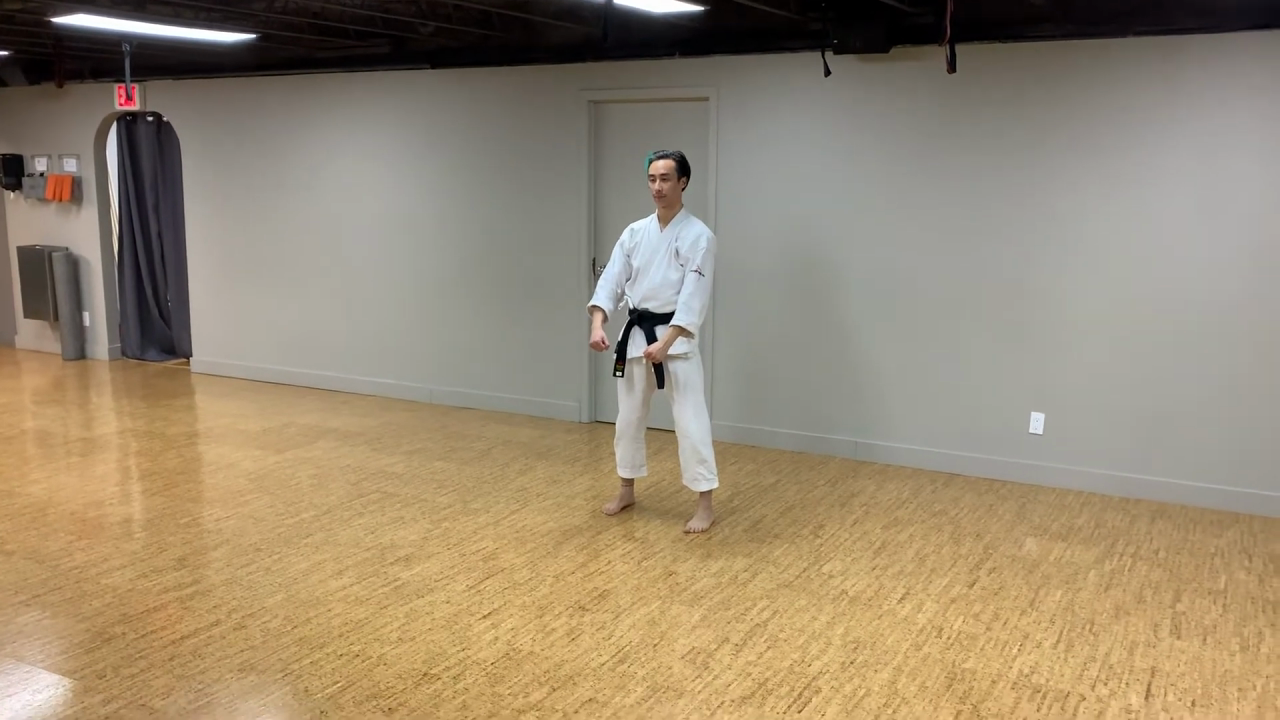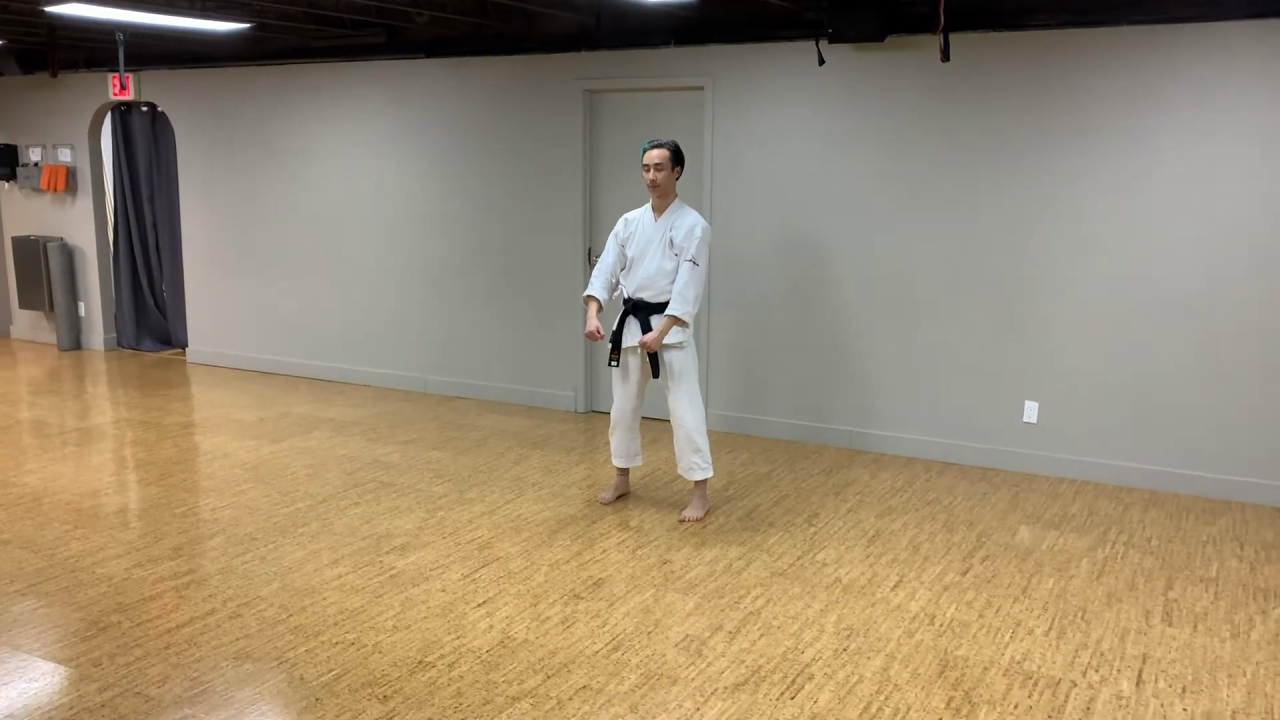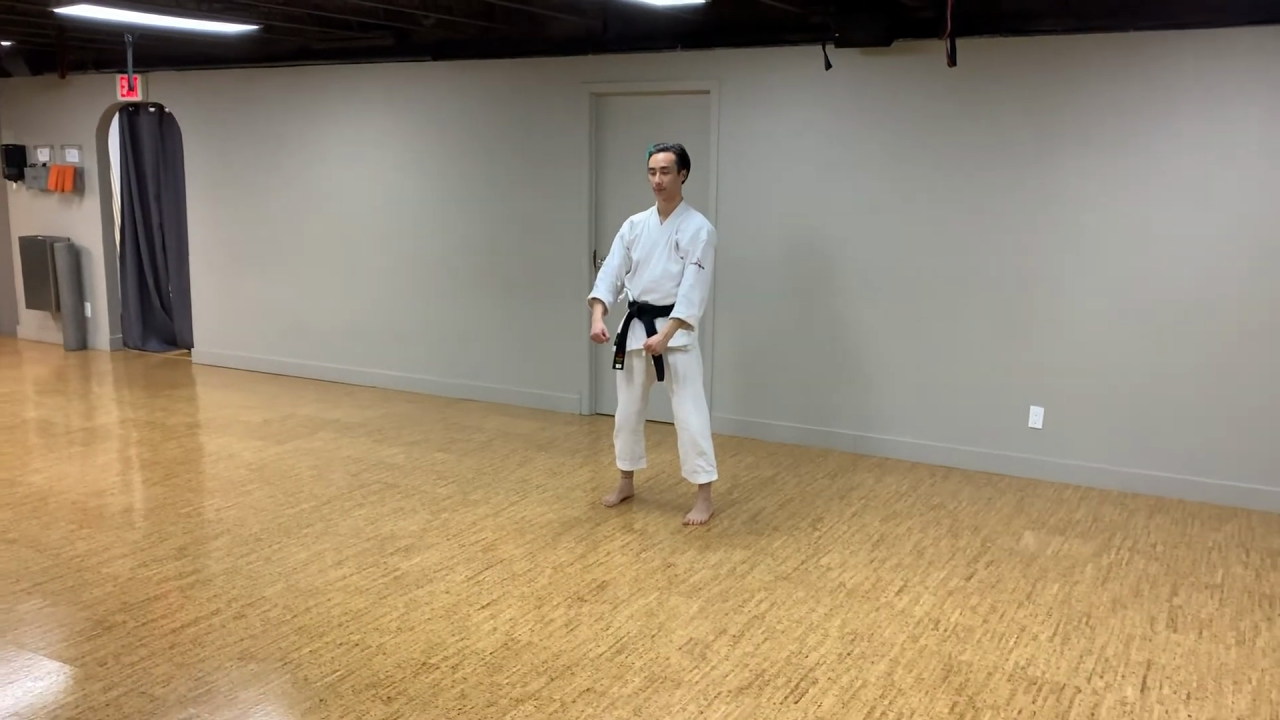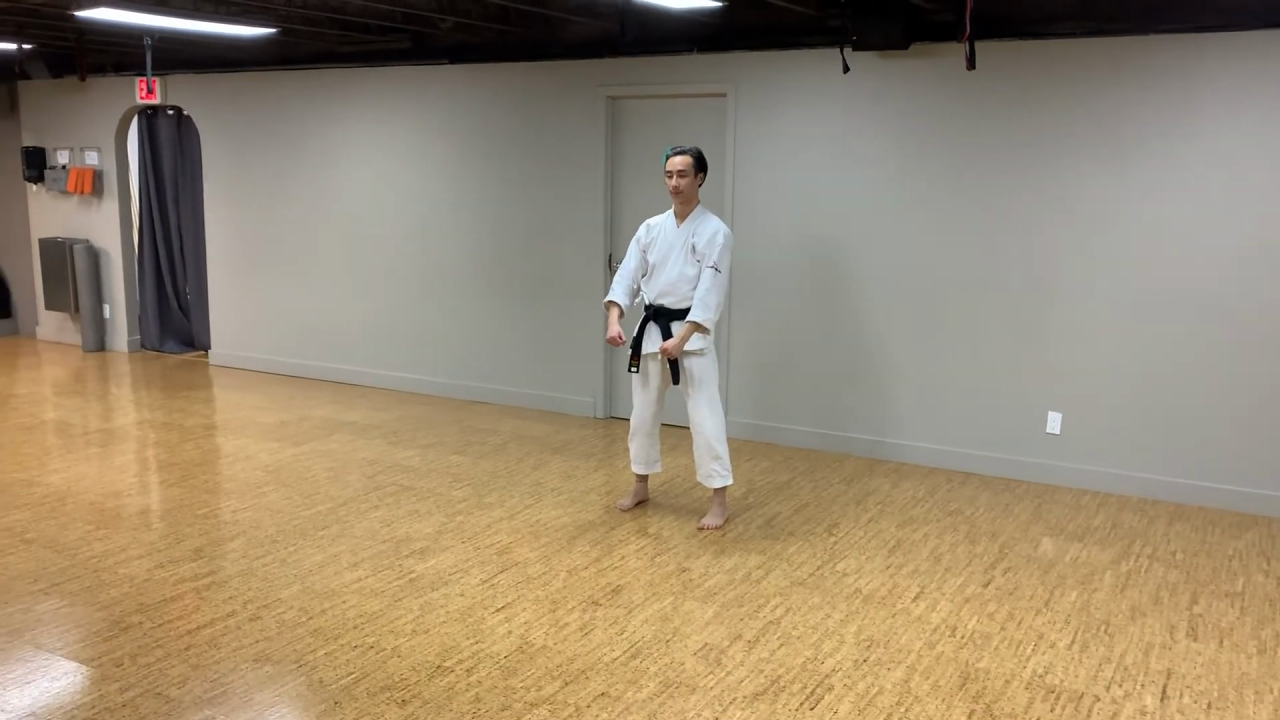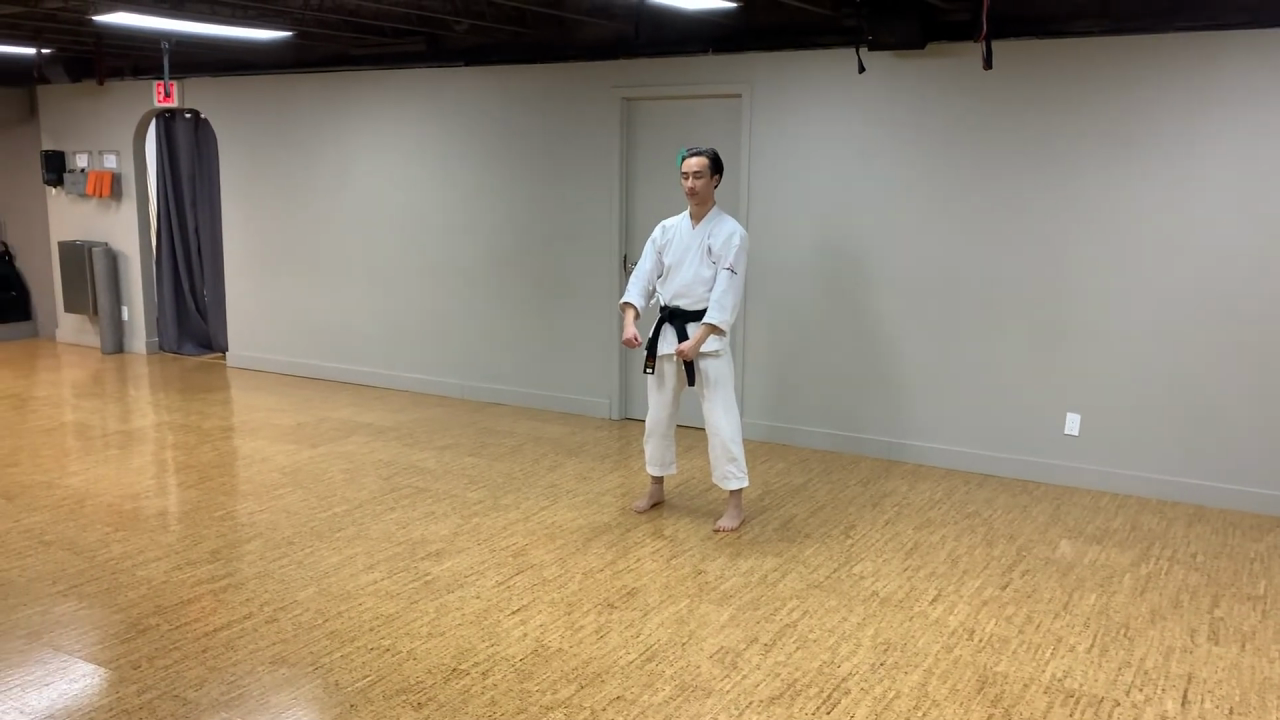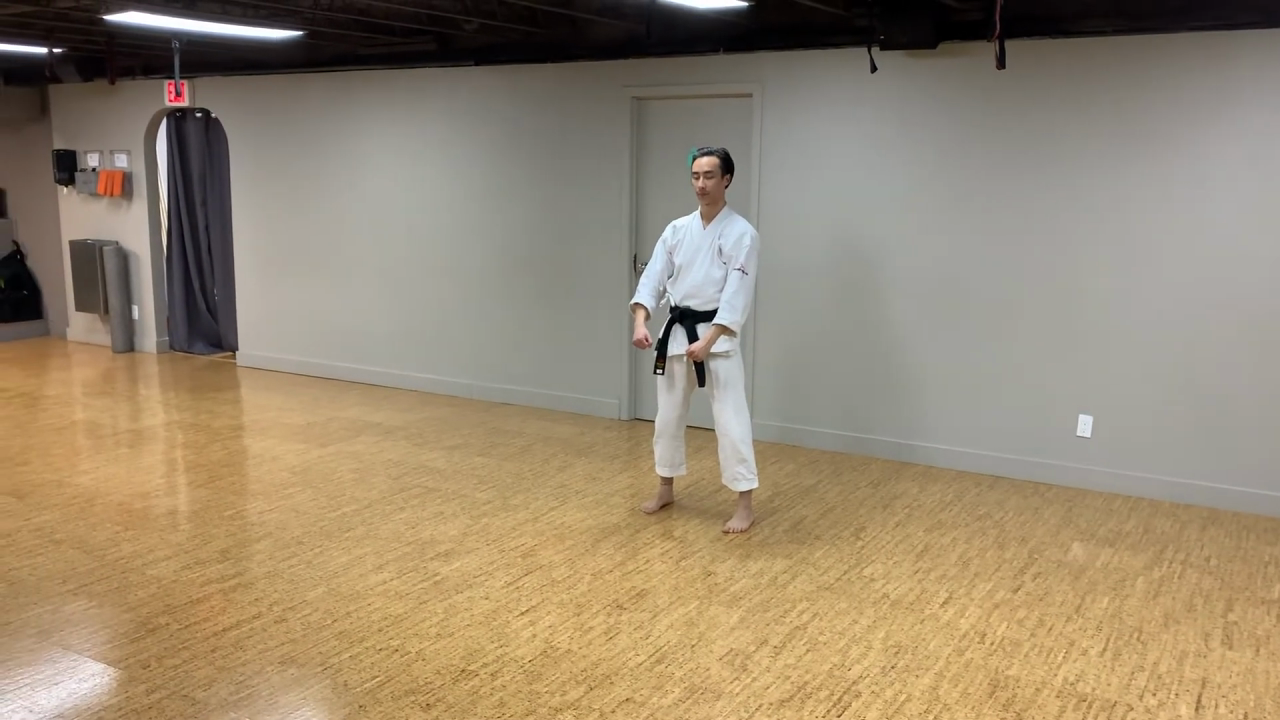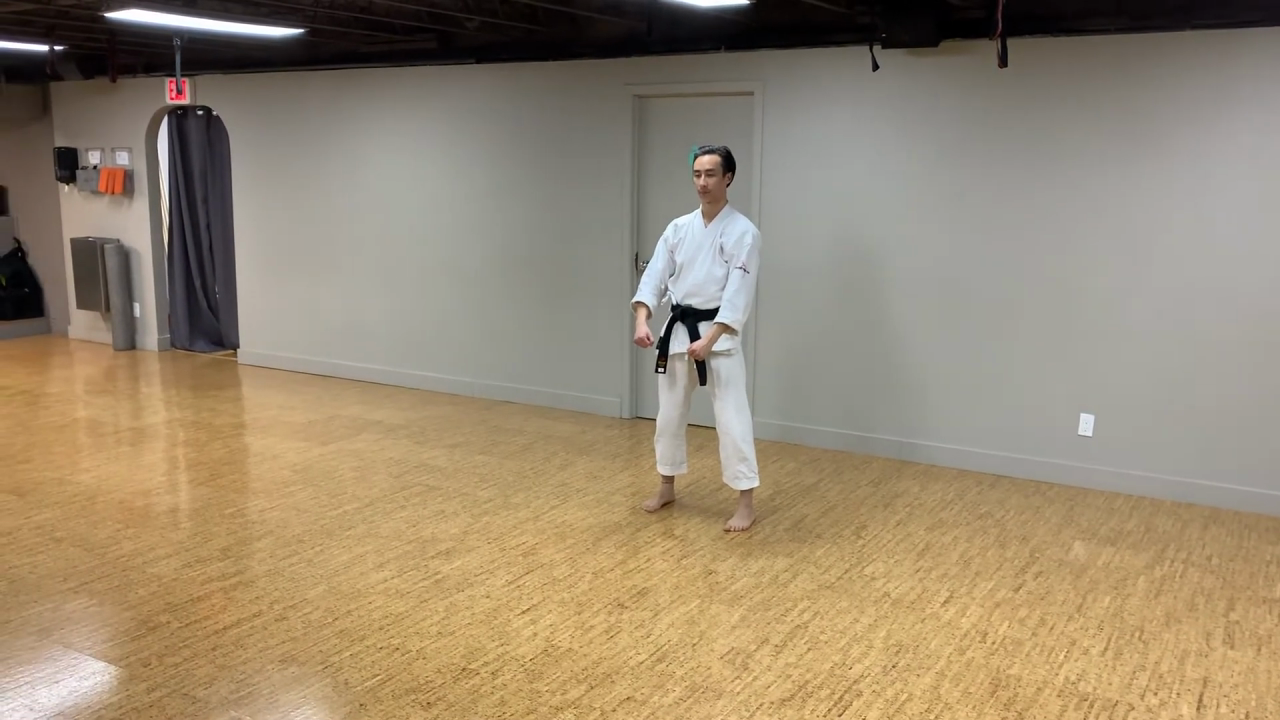
dt=0.4s
person 1, frame 1
left shoulder: (698, 236)
right shoulder: (634, 232)
left elbow: (694, 297)
right elbow: (611, 281)
left wrist: (665, 343)
right wrist: (597, 325)
left hip: (676, 336)
right hip: (635, 334)
left knee: (690, 420)
right knee: (629, 416)
left ankle: (705, 503)
right ankle: (626, 490)
person 1, frame 2
left shoulder: (692, 225)
right shoulder: (629, 222)
left elbow: (689, 287)
right elbow: (606, 271)
left wrist: (660, 332)
right wrist: (592, 315)
left hip: (670, 326)
right hip: (629, 323)
left knee: (685, 409)
right knee: (624, 405)
left ankle: (700, 492)
right ankle: (622, 479)
person 1, frame 3
left shoulder: (698, 228)
right shoulder: (634, 225)
left elbow: (694, 290)
right elbow: (611, 273)
left wrist: (665, 335)
right wrist: (598, 317)
left hip: (676, 329)
right hip: (634, 326)
left knee: (689, 412)
right knee: (628, 408)
left ankle: (704, 495)
right ankle: (626, 482)
person 1, frame 4
left shoulder: (715, 232)
right shoulder: (651, 228)
left elbow: (710, 293)
right elbow: (627, 276)
left wrist: (681, 339)
right wrist: (614, 320)
left hip: (691, 333)
right hip: (650, 329)
left knee: (705, 417)
right knee: (643, 412)
left ankle: (719, 500)
right ankle: (641, 486)
person 1, frame 5
left shoulder: (731, 233)
right shoulder: (666, 229)
left elbow: (726, 295)
right elbow: (643, 278)
left wrist: (697, 340)
right wrist: (629, 322)
left hip: (708, 334)
right hip: (665, 332)
left knee: (721, 418)
right knee: (658, 414)
left ankle: (735, 502)
right ankle: (656, 487)
person 1, frame 6
left shoulder: (741, 233)
right shoulder: (677, 229)
left elbow: (737, 296)
right elbow: (653, 278)
left wrist: (708, 341)
right wrist: (640, 323)
left hip: (717, 334)
right hip: (675, 332)
left knee: (731, 419)
right knee: (668, 414)
left ankle: (745, 504)
right ankle: (666, 489)
person 1, frame 7
left shoulder: (743, 231)
right shoulder: (678, 227)
left elbow: (738, 294)
right elbow: (655, 277)
left wrist: (709, 340)
right wrist: (642, 321)
left hip: (719, 333)
right hip: (677, 330)
left knee: (732, 418)
right knee: (669, 413)
left ankle: (746, 502)
right ankle: (666, 487)
